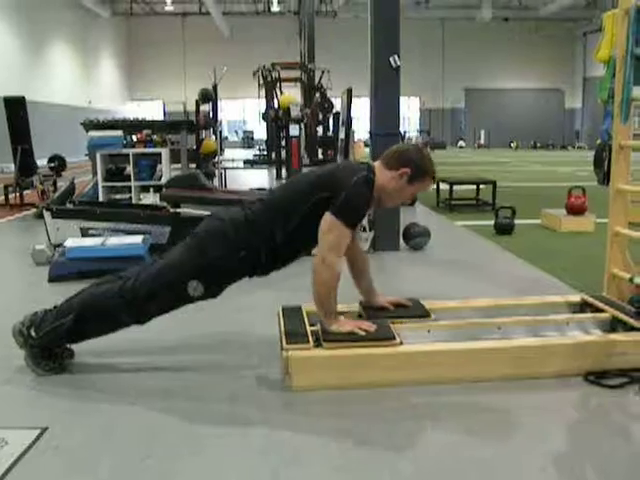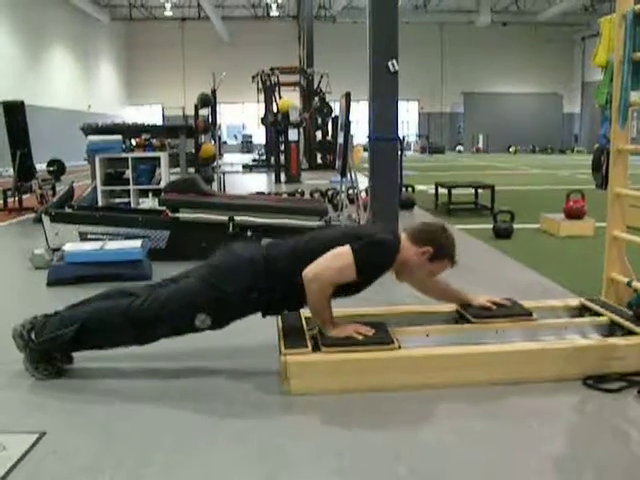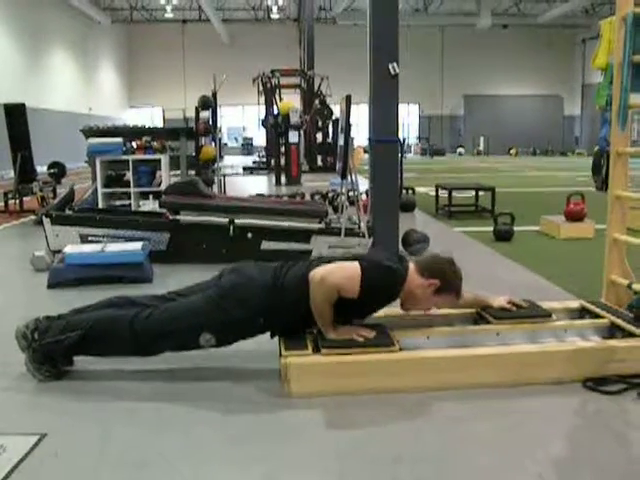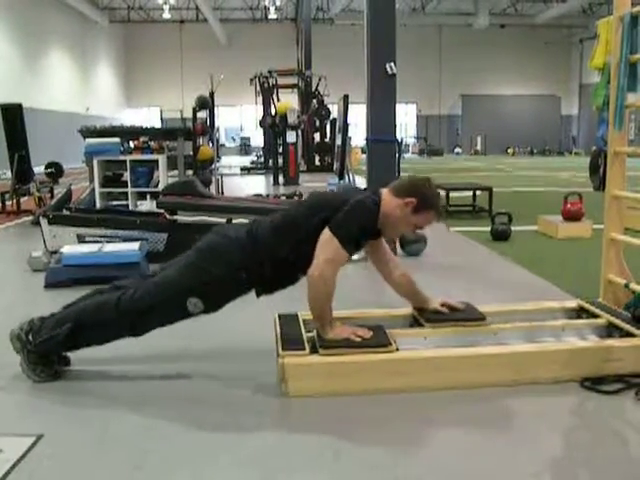
dt=1s
person 1, frame 1
left shoulder: (357, 182)
right shoulder: (358, 188)
left elbow: (352, 248)
right elbow: (326, 258)
left wrist: (372, 297)
right wrist: (331, 320)
left hip: (231, 235)
right hip: (229, 249)
left knee: (140, 288)
right knee: (138, 298)
left ankle: (46, 326)
right ankle: (39, 332)
person 1, frame 2
left shoulder: (386, 244)
right shoulder: (382, 249)
left elbow: (425, 283)
right elbow: (315, 275)
left wrist: (469, 298)
right wrist: (329, 327)
left hip: (245, 264)
right hip: (241, 282)
left knee: (149, 301)
right knee: (143, 319)
left ankle: (49, 327)
right ankle: (42, 337)
person 1, frame 3
left shoulder: (399, 267)
right shoulder: (389, 278)
left elbow: (442, 295)
right elbow: (321, 278)
left wrist: (488, 301)
right wrist: (330, 329)
left hip: (253, 283)
right hip: (250, 304)
left knee: (153, 310)
right knee: (147, 330)
left ankle: (52, 328)
right ankle: (46, 340)
person 1, frame 4
left shoulder: (369, 210)
right shoulder: (361, 209)
left elbow: (389, 266)
right elbow: (321, 272)
left wrist: (425, 304)
right wrist: (327, 327)
left hip: (234, 251)
right hip: (231, 263)
left knee: (140, 296)
right knee: (137, 309)
left ankle: (44, 332)
right ankle: (37, 340)
